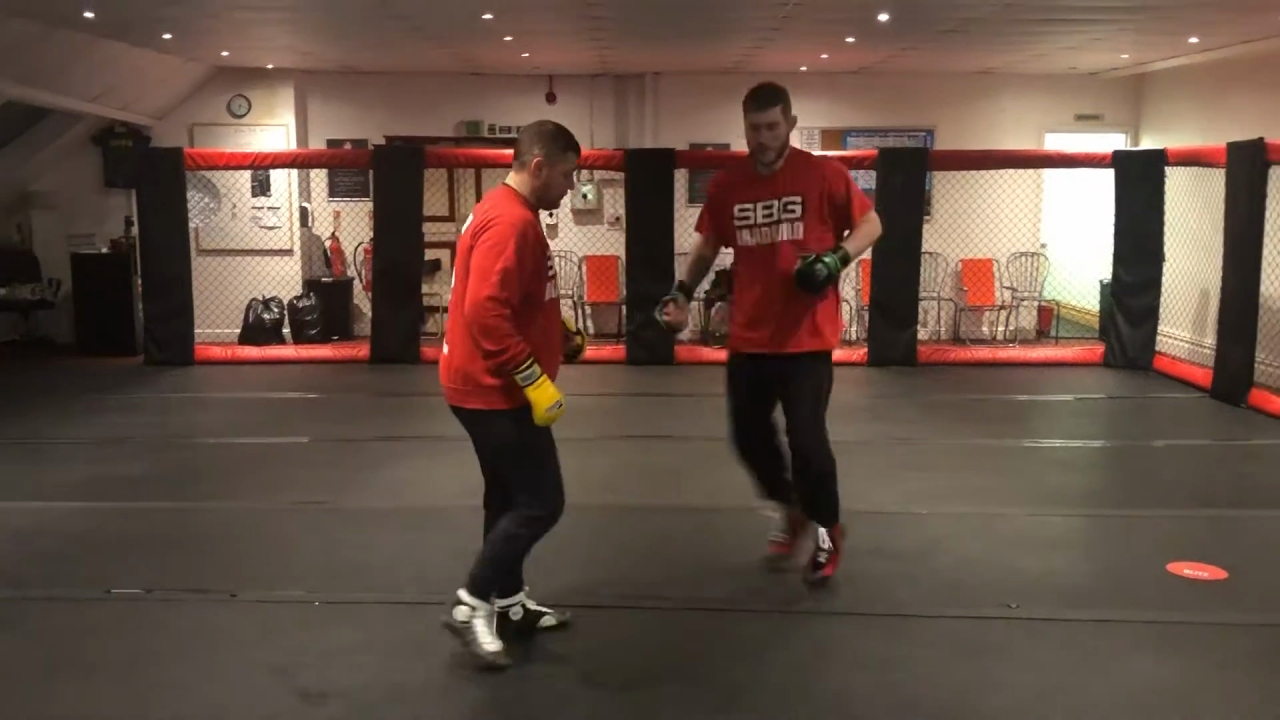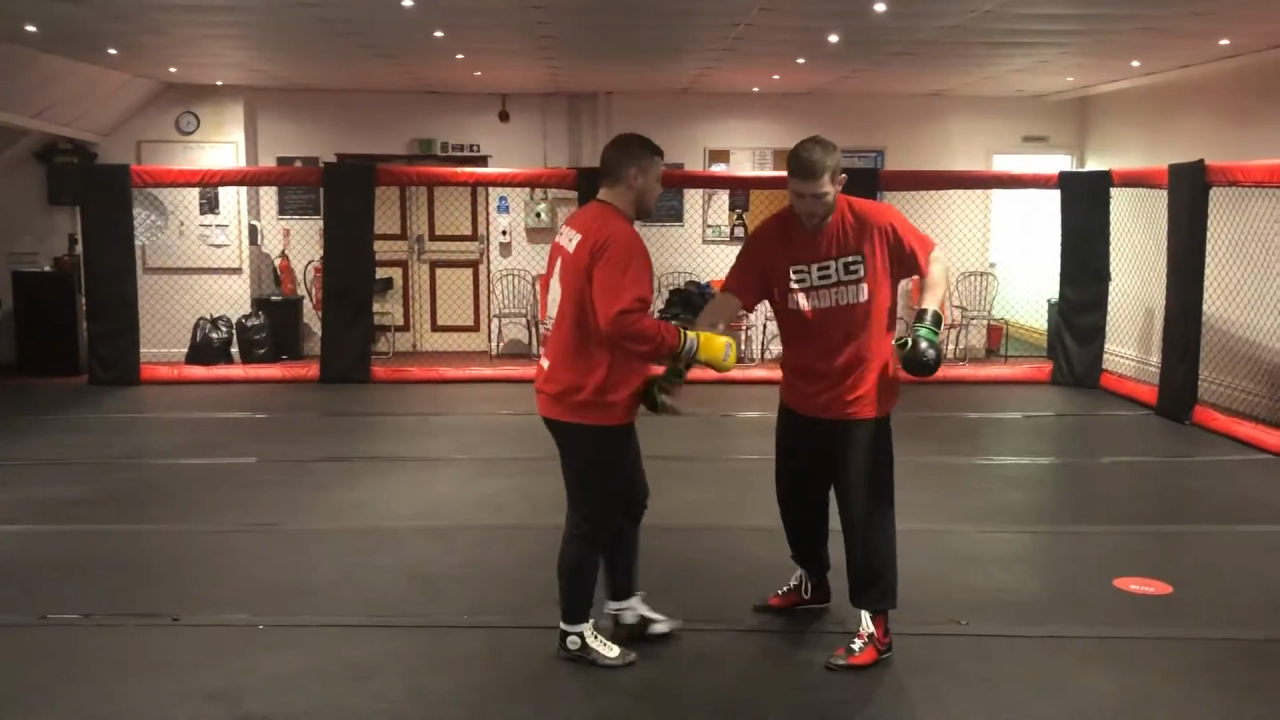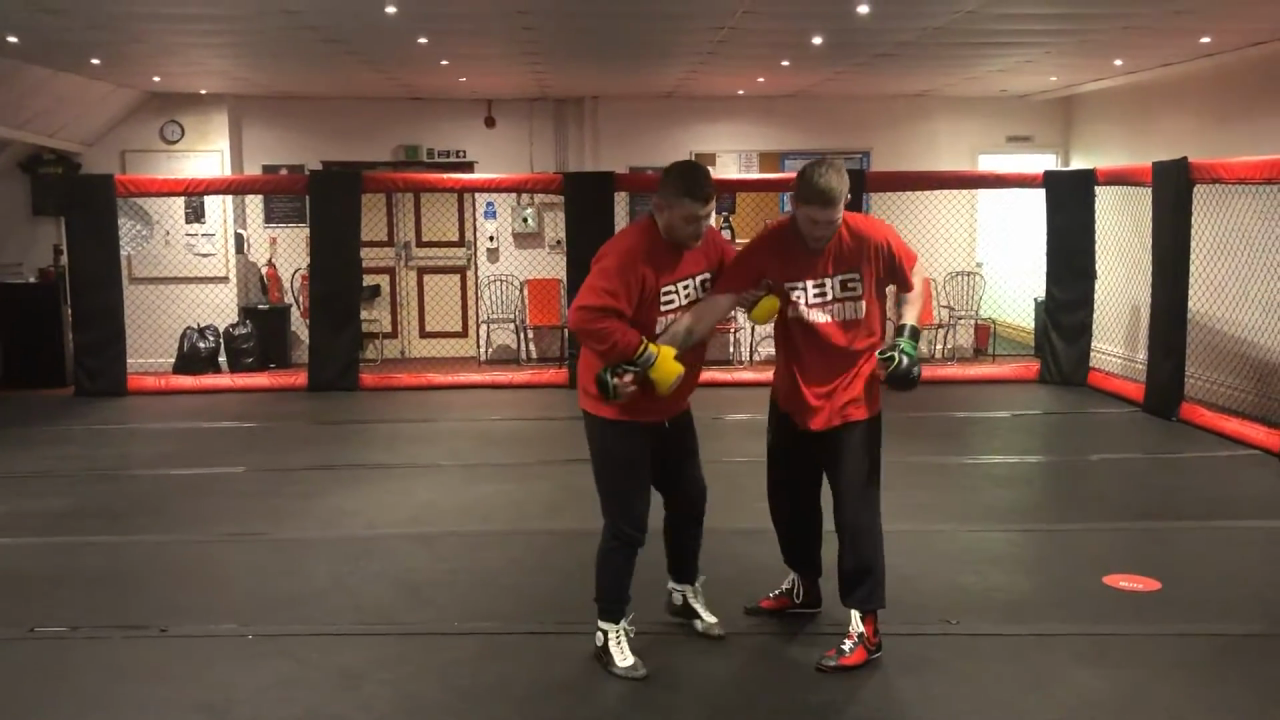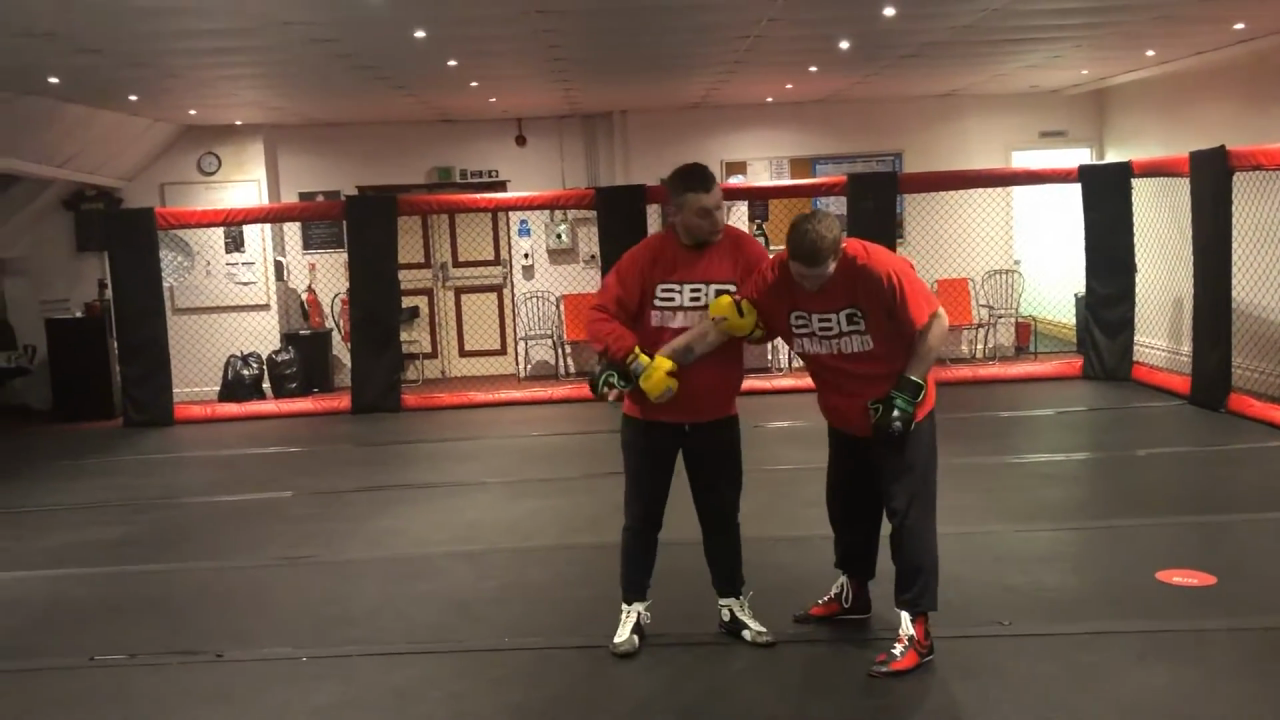
dt=1s
person 1, frame 1
left shoulder: (506, 212)
right shoulder: (512, 222)
right elbow: (487, 312)
left wrist: (559, 331)
right wrist: (534, 382)
left hip: (489, 387)
right hip: (494, 392)
left knee: (510, 496)
right knee: (541, 502)
left ankle: (507, 604)
right ankle: (471, 605)
person 1, frame 2
left shoulder: (579, 224)
right shoulder: (618, 239)
right elbow: (625, 322)
left wrist: (658, 355)
right wrist: (696, 345)
left hip: (579, 392)
right hip: (589, 404)
left knee: (628, 503)
right knee: (593, 518)
left ankle: (625, 609)
right ankle: (575, 632)
person 1, frame 3
left shoulder: (709, 242)
right shoulder: (628, 251)
right elbow: (586, 317)
left wrist: (763, 296)
right wrist: (650, 358)
left hip: (671, 408)
right hip: (618, 410)
left knee: (690, 501)
right knee: (625, 524)
left ankle: (685, 593)
right ankle: (610, 630)
person 1, frame 4
left shoulder: (743, 251)
right shoulder: (645, 257)
right elbow: (599, 317)
right wrist: (639, 364)
left hip: (716, 415)
right hip: (649, 413)
left knee: (722, 515)
right knee: (642, 517)
left ankle: (733, 606)
right ankle: (634, 609)
person 2, frame 1
left shoulder: (822, 174)
right shoulder: (727, 183)
left elbow: (870, 225)
right elbow: (708, 244)
left wrist: (836, 258)
right wrist: (684, 290)
left hip: (806, 335)
right hip: (748, 335)
left knee: (807, 438)
right knee: (749, 437)
left ankle: (824, 526)
right ankle: (790, 508)
person 2, frame 2
left shoulder: (877, 222)
right shoulder: (769, 238)
left elbow: (933, 262)
right elbow: (723, 308)
left wrist: (927, 323)
left hip: (862, 400)
right hip: (799, 399)
left knee: (865, 508)
right knee: (796, 498)
left ankle: (876, 624)
right ankle: (811, 581)
person 2, frame 3
left shoulder: (875, 239)
right shoulder: (768, 247)
left elbow: (911, 282)
right elbow: (714, 306)
left wrist: (906, 337)
left hip: (855, 400)
right hip: (792, 398)
left knee: (856, 509)
right knee: (787, 498)
left ankle: (865, 623)
right ankle: (802, 585)
person 2, frame 4
left shoulder: (881, 270)
right shoulder: (774, 278)
left elbow: (936, 324)
right elbow: (716, 328)
left wrist: (906, 392)
left hip: (901, 410)
right hip: (844, 414)
left knee: (909, 511)
right knee: (847, 506)
left ankle: (916, 628)
right ankle: (852, 592)
